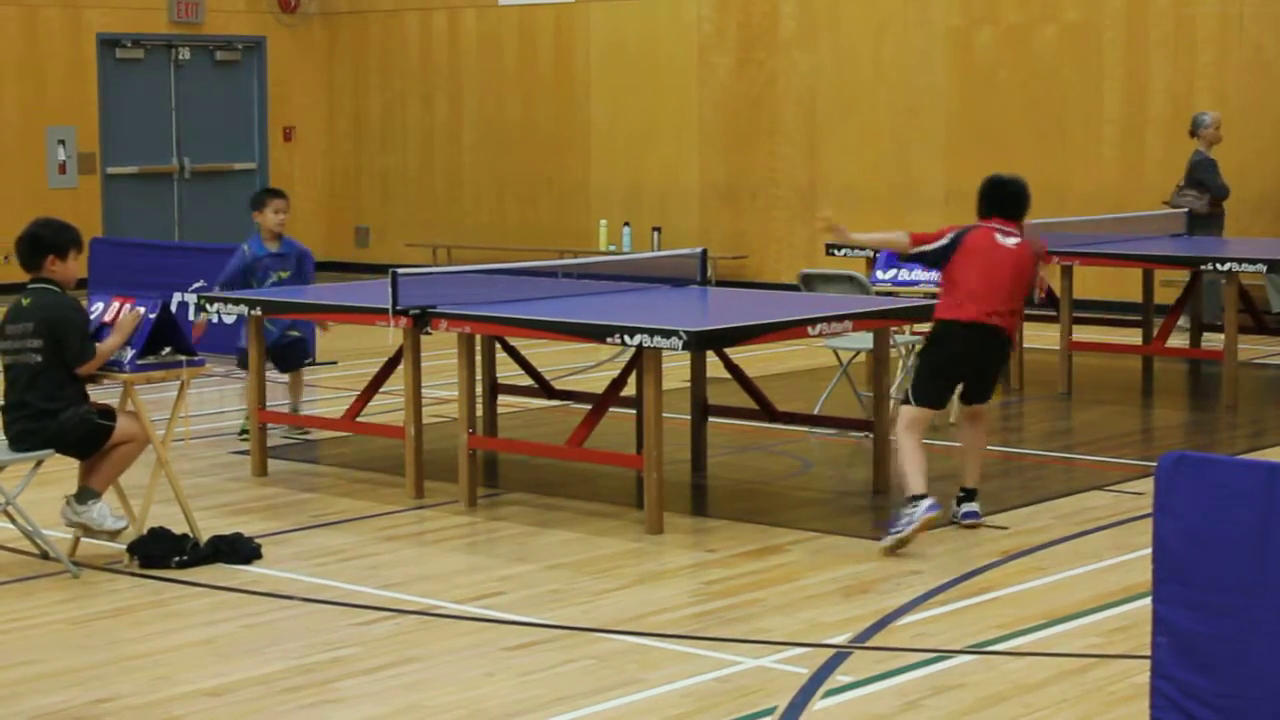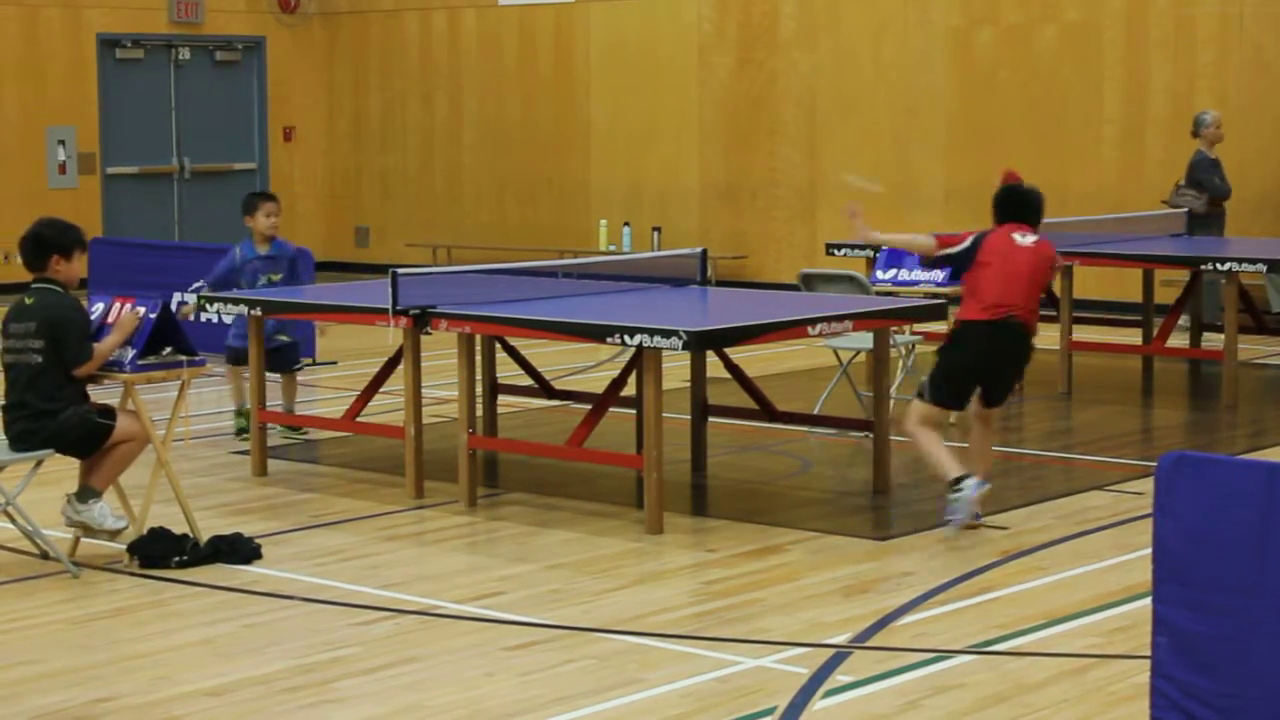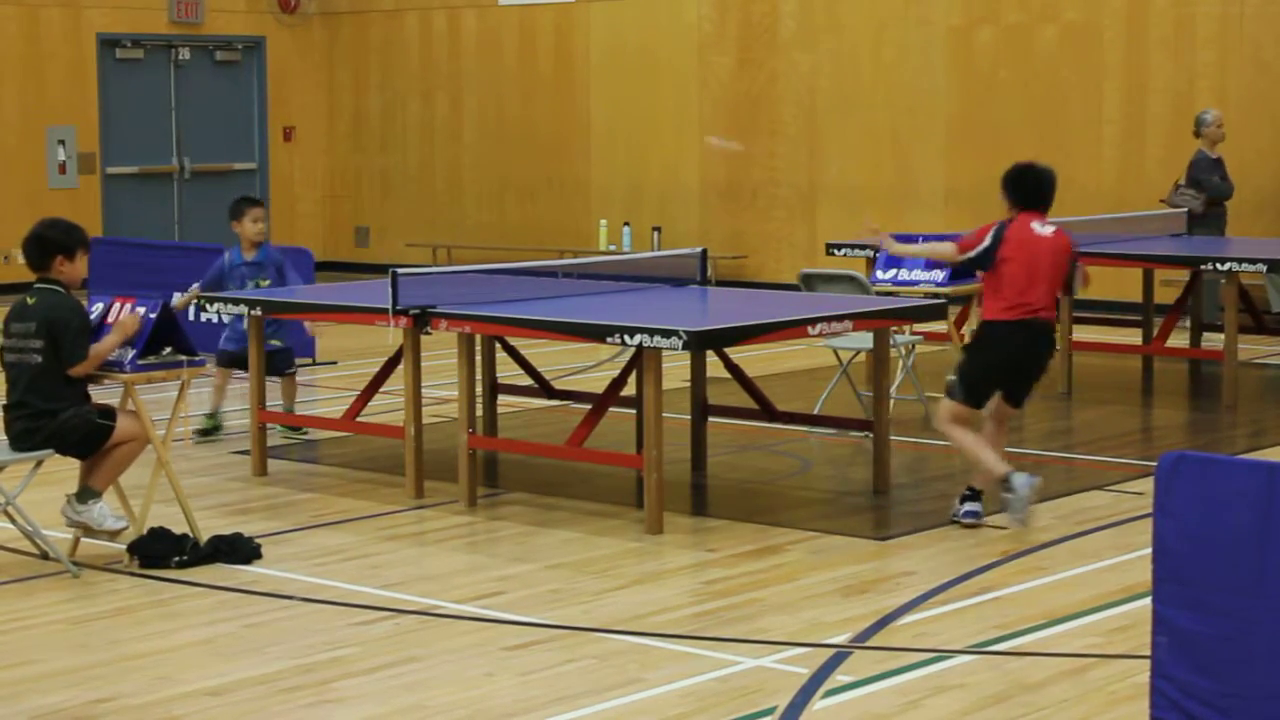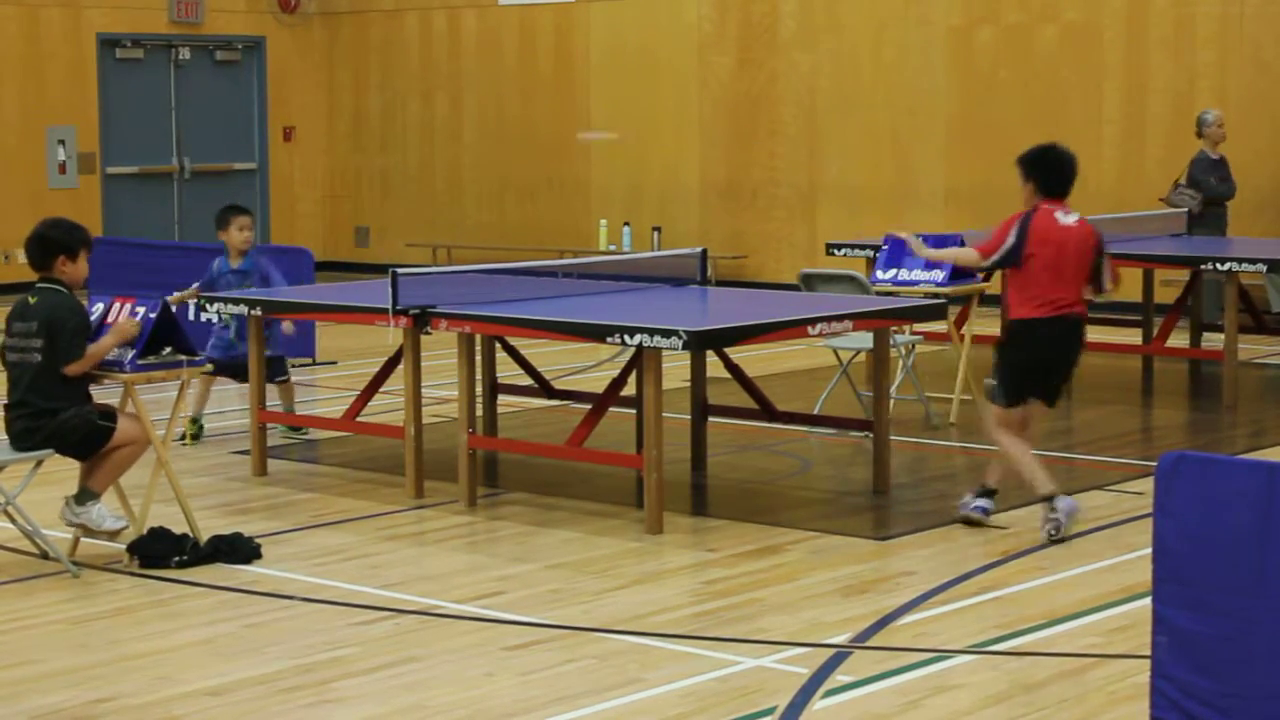
dt=0.1s
person 1, frame 1
left shoulder: (963, 237)
right shoulder: (1031, 251)
left elbow: (906, 242)
right elbow: (1034, 283)
left wrist: (852, 238)
left hip: (953, 337)
right hip: (996, 344)
left knee: (909, 429)
right knee: (974, 415)
left ankle: (918, 503)
right ankle: (967, 501)
person 1, frame 2
left shoulder: (984, 240)
right shoulder: (1046, 252)
left elbow: (930, 246)
left wrist: (872, 236)
left hip: (973, 335)
right hip: (1015, 341)
left knee: (919, 422)
right knee: (983, 417)
left ankle: (963, 484)
right ankle: (965, 500)
person 1, frame 3
left shoulder: (1002, 231)
right shoulder: (1064, 241)
left elbow: (954, 253)
right elbow: (1074, 285)
left wrist: (898, 248)
left hip: (998, 334)
right hip: (1038, 339)
left knee: (949, 419)
right knee: (997, 417)
left ankle: (1010, 480)
right ankle: (972, 498)
person 1, frame 4
left shoulder: (1025, 223)
right shoulder: (1089, 232)
left elbow: (977, 258)
right elbow: (1106, 285)
left wrist: (924, 251)
left hip: (1029, 332)
right hip: (1069, 334)
left knee: (1001, 427)
right knee: (1021, 419)
left ankle: (1055, 498)
right ankle: (985, 496)
person 2, frame 1
right shoulder: (63, 307)
right elbow: (84, 365)
right wrist: (119, 335)
right hip: (51, 422)
left knee: (103, 418)
right knee: (138, 429)
left ankle: (84, 504)
right ankle: (84, 501)
person 2, frame 2
right shoulder: (65, 307)
right elbow: (82, 366)
right wrist: (118, 334)
right hip: (51, 422)
left knee: (104, 419)
right knee: (138, 428)
left ankle: (84, 505)
right ankle: (85, 500)
person 2, frame 3
right shoulder: (67, 308)
right elbow: (77, 366)
right wrist: (117, 336)
right hip: (51, 422)
left knee: (106, 418)
right knee: (138, 428)
left ankle: (85, 502)
right ankle: (85, 501)
person 2, frame 4
right shoulder: (67, 307)
right elbow: (72, 366)
right wrist: (113, 338)
right hip: (51, 421)
left knee: (107, 419)
right knee: (138, 432)
left ankle: (84, 506)
right ankle: (83, 503)
person 3, frame 1
left shoulder: (297, 251)
right shoulder: (247, 252)
left elbow: (305, 286)
right elbow: (224, 283)
left hip: (290, 322)
left knee: (296, 367)
right knee: (251, 370)
left ankle: (295, 414)
right ankle: (253, 419)
person 3, frame 2
left shoulder: (288, 253)
right shoulder: (238, 255)
right elbow: (213, 283)
right wrist: (193, 304)
left hip: (281, 324)
right hip: (247, 323)
left knee: (289, 370)
right knee: (234, 366)
left ankle: (288, 416)
right ankle: (241, 414)
person 3, frame 3
left shoulder: (275, 258)
right shoulder: (228, 260)
left elbow: (296, 289)
right elbow: (205, 286)
left wrist: (307, 318)
right wrist: (184, 300)
left hip: (271, 328)
right hip: (239, 328)
left knee: (287, 372)
right knee: (222, 368)
left ankle: (289, 416)
right ankle: (213, 418)
person 3, frame 4
left shoulder: (261, 265)
right shoulder: (217, 267)
right elbow: (202, 289)
left wrist: (286, 320)
right wrist: (178, 297)
right hip: (227, 335)
left knee: (282, 379)
right knee: (208, 373)
left ankle: (290, 416)
right ankle: (195, 422)
person 4, frame 1
left shoulder: (1208, 160)
right shoulder: (1200, 162)
left elbow: (1222, 191)
right elbow: (1221, 192)
left wrist: (1209, 195)
right wrist: (1214, 194)
left hip: (1209, 224)
right hip: (1203, 226)
left knee: (1202, 272)
right knee: (1211, 273)
left ankle: (1187, 316)
right ankle: (1211, 325)
person 4, frame 2
left shoulder: (1213, 160)
right shoulder: (1200, 162)
left elbow: (1224, 190)
right elbow: (1219, 192)
left wrist: (1209, 196)
right wrist: (1213, 195)
left hip: (1210, 224)
right hip: (1202, 226)
left knee: (1203, 272)
right knee: (1210, 273)
right ankle: (1210, 325)
person 4, frame 3
left shoulder: (1217, 160)
right shoulder: (1200, 161)
left elbow: (1228, 190)
right elbow: (1217, 192)
left wrist: (1212, 193)
right wrist: (1221, 190)
left hip: (1216, 224)
right hip: (1202, 226)
left knee: (1209, 273)
right knee: (1210, 274)
right ankle: (1210, 326)
person 4, frame 4
left shoulder: (1221, 160)
right shoulder: (1199, 161)
left elbow: (1230, 190)
right elbow: (1213, 192)
left wrist: (1212, 194)
right wrist: (1216, 193)
left hip: (1216, 224)
right hip: (1202, 226)
left knee: (1214, 273)
right knee: (1209, 274)
left ankle: (1204, 320)
right ankle: (1210, 325)
